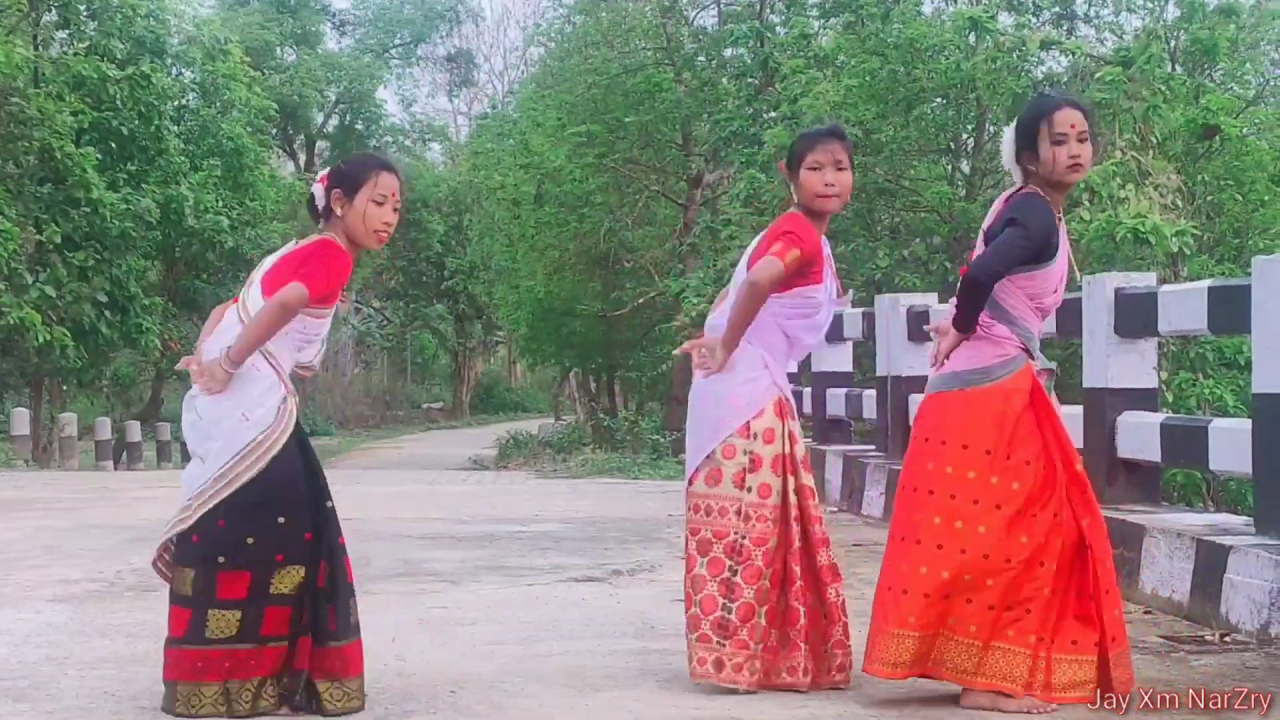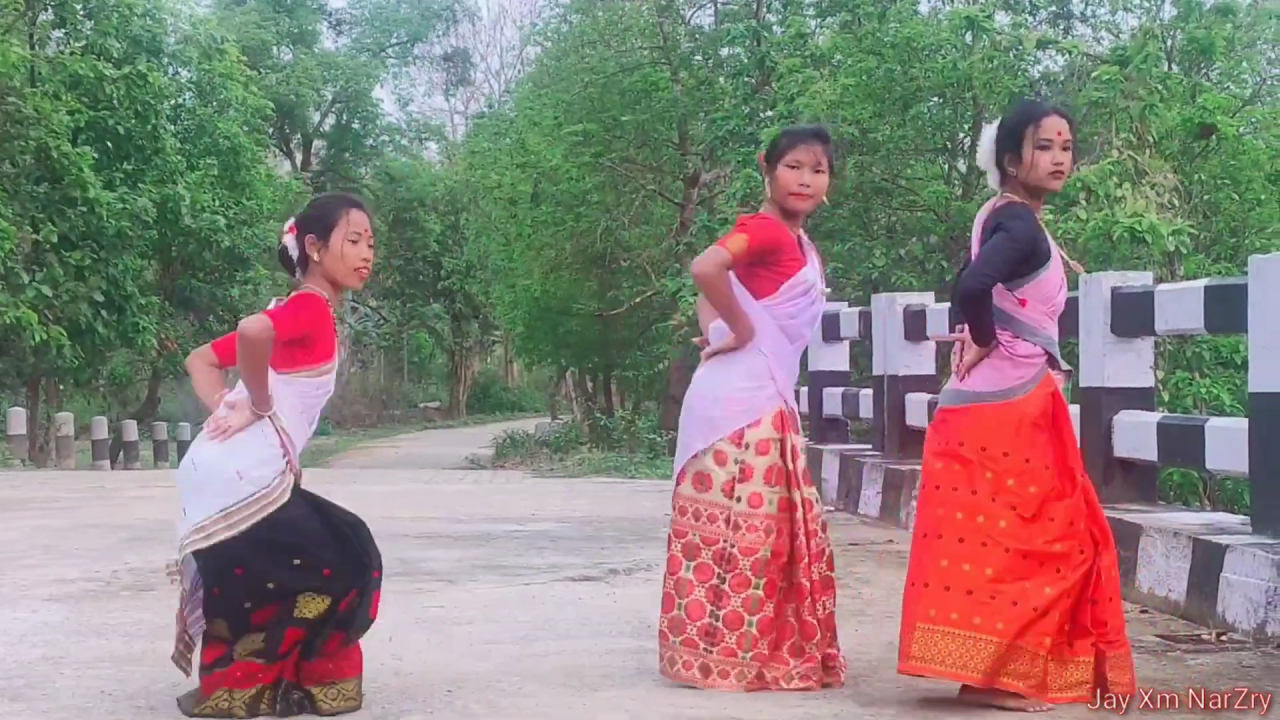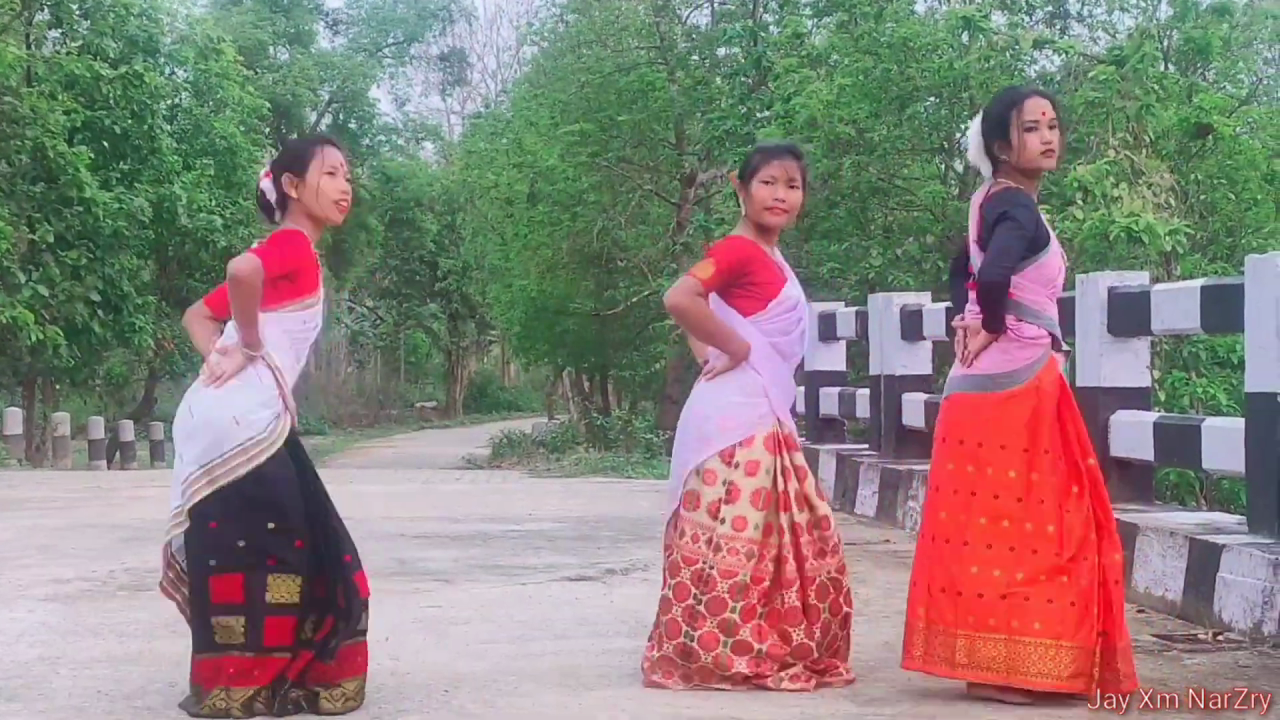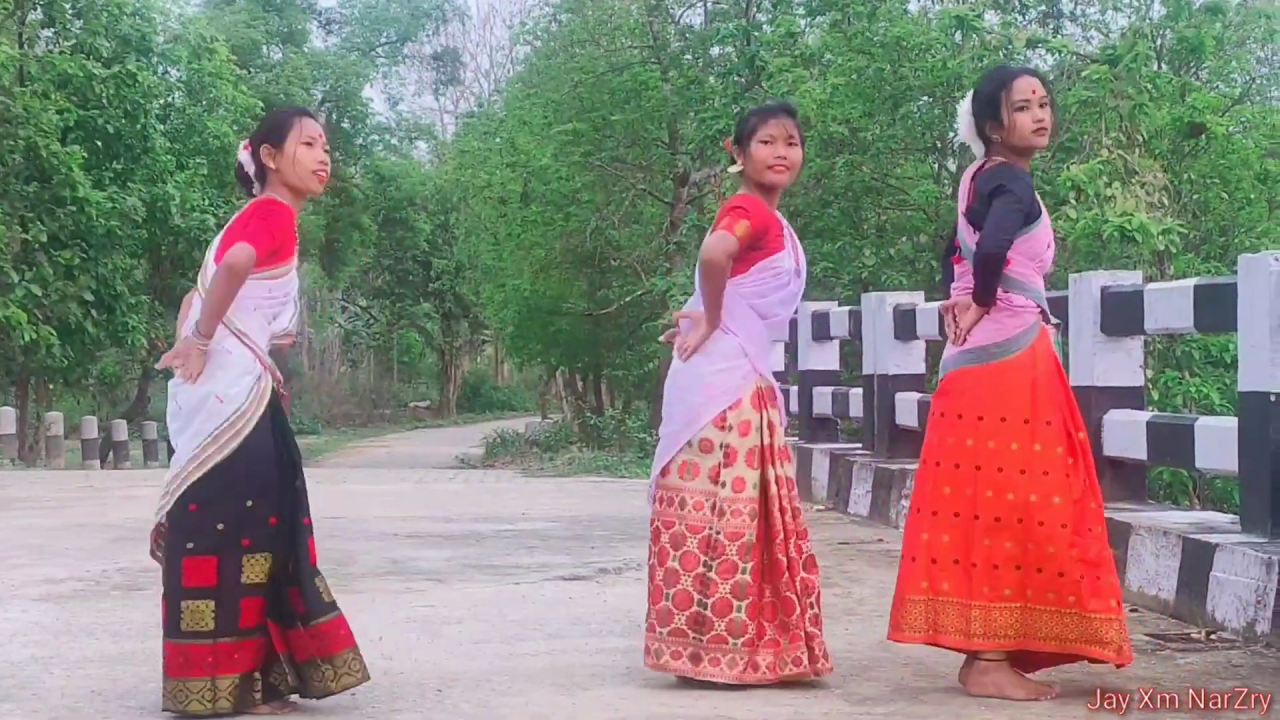
dt=0.2s
person 1, frame 1
left shoulder: (1032, 211)
right shoulder: (1036, 215)
left elbow: (985, 277)
right elbow: (981, 274)
left wrist: (961, 327)
right wrist: (965, 329)
left hip: (1006, 390)
right hip: (990, 389)
left knee: (1038, 527)
right knee: (994, 535)
left ankle: (1005, 669)
right ankle: (981, 678)
person 1, frame 2
left shoulder: (1003, 217)
right shoulder: (1018, 223)
left elbow: (964, 286)
right elbow: (976, 286)
left wrist: (976, 338)
right wrist: (984, 343)
left hip: (1008, 399)
right hip: (1010, 400)
left knee: (1046, 533)
right knee: (1015, 538)
left ankle: (1009, 664)
right ankle: (984, 671)
person 1, frame 3
left shoulder: (995, 201)
right shoulder: (1018, 206)
left elbow: (966, 273)
right elbow: (996, 274)
right wrist: (993, 330)
left hip: (1000, 383)
right hip: (1014, 383)
left knee: (1010, 522)
right knee: (1020, 524)
left ankle: (1004, 665)
right ankle: (993, 671)
person 1, frame 4
left shoulder: (984, 180)
right shoulder: (1010, 180)
left elbow: (966, 251)
right elbow: (990, 250)
left wrist: (966, 303)
right wrist: (984, 304)
left hip: (991, 361)
right hip: (1008, 358)
left knee: (1004, 498)
right knee: (1011, 498)
left ankle: (993, 651)
right ankle: (988, 660)
person 2, frame 1
left shoulder: (296, 254)
right shoulder: (330, 255)
left elbow: (232, 312)
right elbow: (292, 301)
left wrist: (208, 361)
right wrist: (231, 363)
left hip: (229, 411)
right hip: (251, 413)
left knee: (273, 540)
right knee: (283, 541)
person 2, frame 2
left shoulder: (289, 316)
right shoulder: (311, 309)
left elbow: (200, 359)
right elbow: (252, 331)
left wrist: (225, 413)
right wrist: (258, 407)
left hip: (223, 474)
right hip: (247, 482)
right knee: (329, 572)
person 2, frame 3
left shoulder: (279, 256)
right shoulder: (293, 243)
left elbow: (197, 315)
right elbow: (241, 272)
left wrist: (221, 359)
right wrist: (246, 349)
left hip: (234, 420)
right hip: (245, 422)
left knee: (273, 547)
right knee: (270, 550)
person 2, frame 4
left shoulder: (257, 220)
right shoulder: (272, 213)
left elbow: (199, 296)
right elbow: (237, 262)
left wrist: (192, 345)
right wrist: (202, 341)
left hip: (232, 394)
right hip: (230, 393)
left knee: (256, 528)
right knee: (237, 530)
person 3, frame 1
left shoulder: (808, 238)
right shoulder: (797, 232)
left elbow: (743, 289)
right elbow: (759, 278)
left wrist: (716, 338)
right wrist: (726, 343)
left hip: (763, 393)
right hip: (745, 392)
left knee: (786, 523)
right knee: (747, 523)
left ankle: (788, 654)
right ankle: (738, 654)
person 3, frame 2
left shoulder: (797, 240)
right shoulder: (765, 229)
left elbow: (725, 287)
right elbow: (707, 270)
left wrist: (725, 329)
right wrist: (737, 327)
left hip: (768, 401)
right hip: (741, 401)
left knee: (791, 524)
right knee: (740, 525)
left ankle: (786, 651)
right ankle: (726, 656)
person 3, frame 3
left shoulder: (767, 258)
right shoulder: (737, 249)
left elbow: (706, 317)
right elbow: (678, 298)
left wrist: (713, 355)
right wrist: (734, 349)
left hip: (765, 420)
right hip: (735, 421)
left knee: (805, 539)
right knee: (728, 543)
left ankle: (780, 658)
right ankle: (708, 664)
person 3, frame 4
left shoulder: (762, 215)
right shoulder: (751, 210)
left elbow: (719, 274)
right elbow: (717, 255)
left wrist: (700, 320)
right wrist: (711, 320)
left hip: (745, 381)
right hip: (723, 380)
left knee: (762, 513)
right knee: (723, 514)
left ankle: (761, 645)
right ankle: (713, 647)
